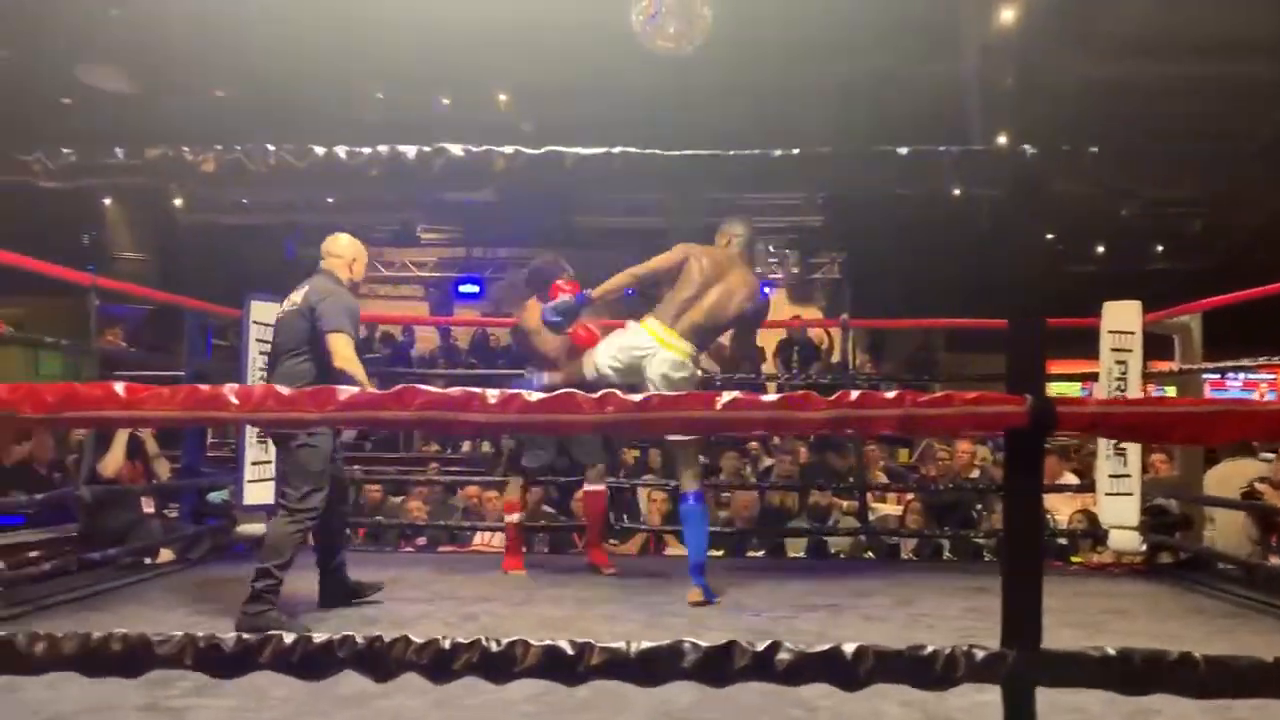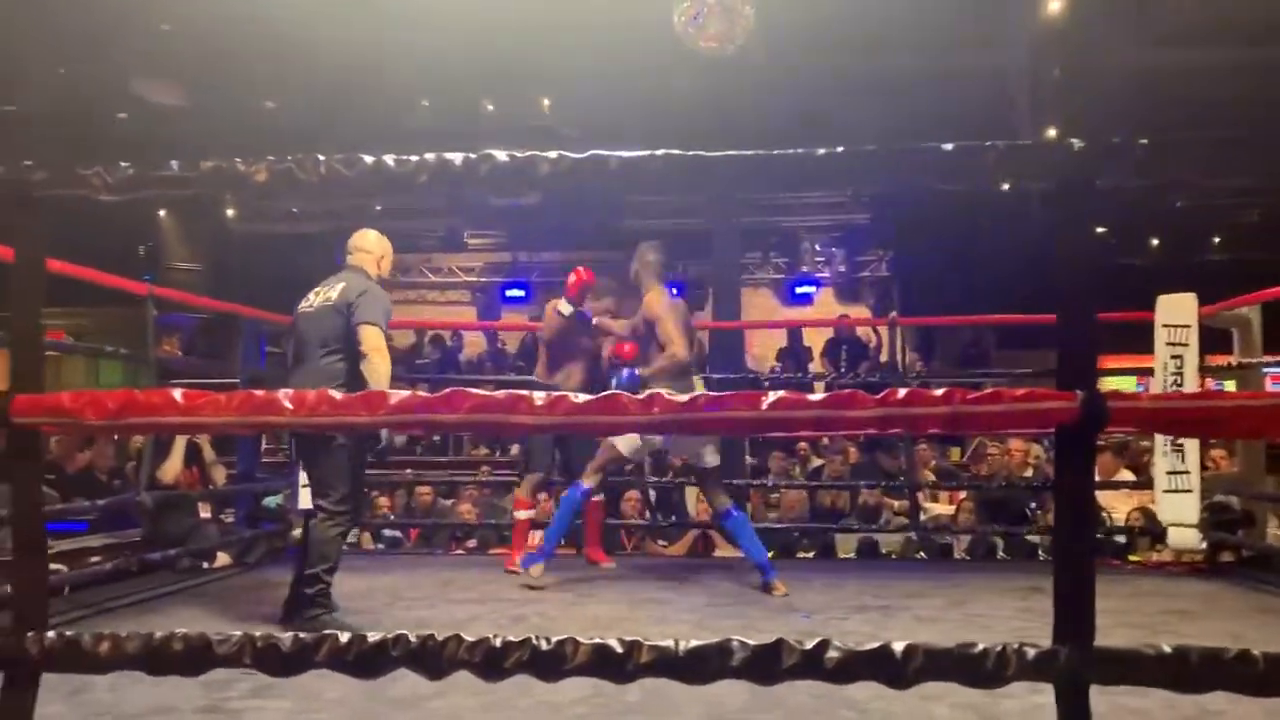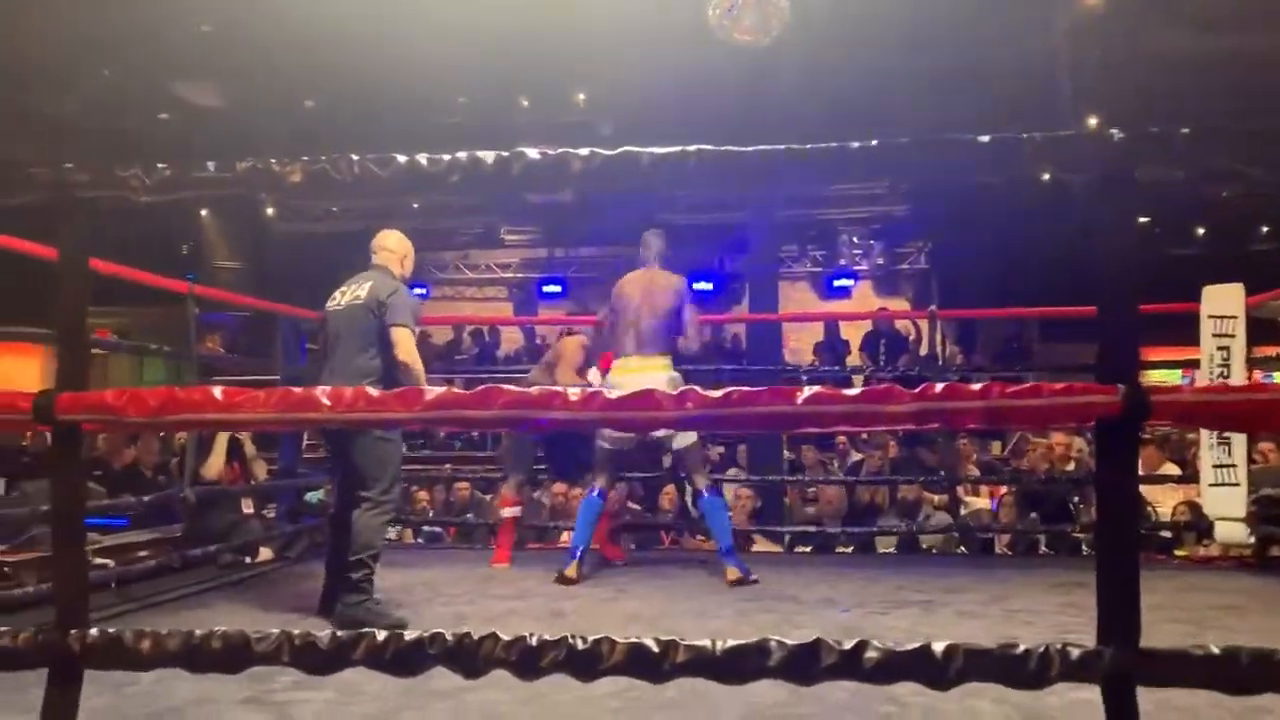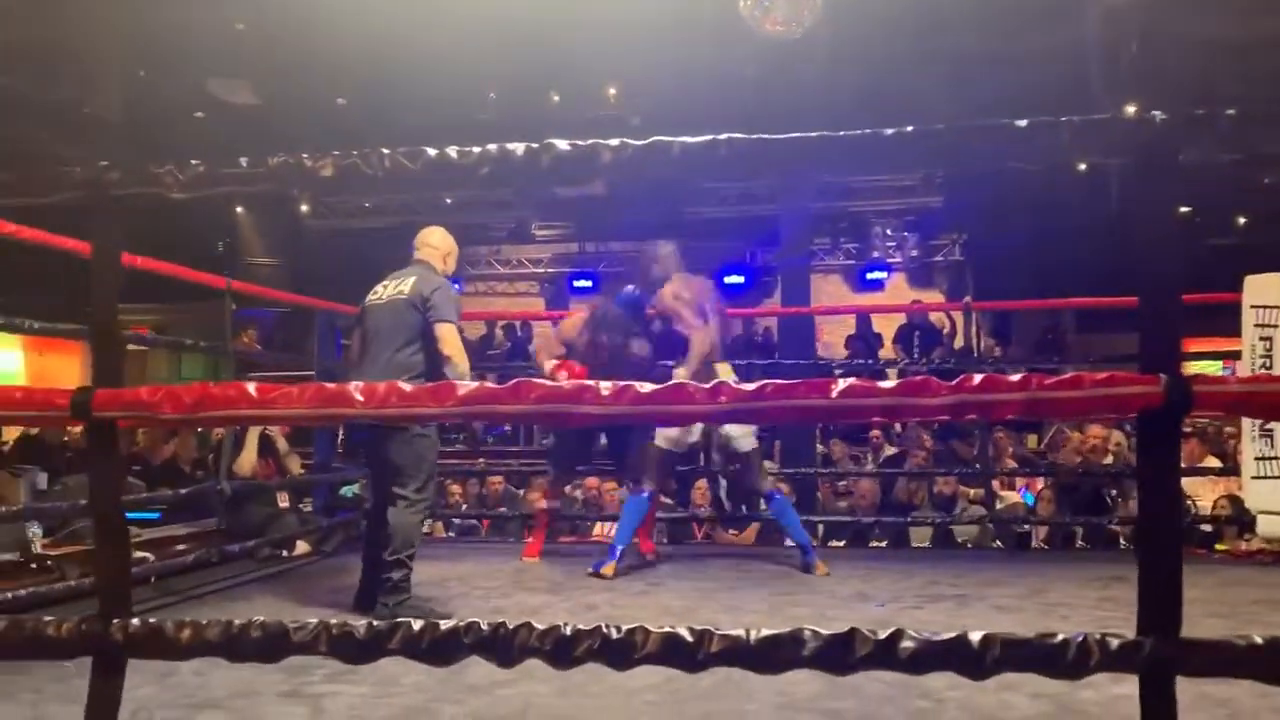
dt=0.4s
person 1, frame 1
left shoulder: (302, 294)
right shoulder: (336, 298)
right elbow: (342, 360)
left knee: (333, 497)
right knee: (300, 506)
left ankle: (336, 584)
right ankle: (260, 606)
person 1, frame 2
left shoulder: (316, 293)
right shoulder: (368, 293)
left elbow: (296, 355)
right elbow: (373, 350)
left knee: (324, 506)
right knee: (337, 510)
left ankle: (300, 600)
right ankle: (313, 610)
person 1, frame 3
left shoulder: (341, 293)
right shoulder: (395, 292)
right elbow: (404, 355)
left knee: (347, 500)
right knee: (377, 500)
left ankle: (336, 593)
right ankle: (356, 597)
person 1, frame 4
left shoulder: (380, 288)
right shoulder: (438, 288)
left elbow: (355, 351)
right elbow: (450, 351)
left knee: (385, 497)
right knee: (411, 498)
left ankle: (372, 589)
right ankle: (393, 597)
person 2, frame 1
left shoulder: (694, 253)
right shoulder: (757, 295)
left elbow: (635, 275)
right elbow: (732, 355)
left wrist: (580, 300)
left hip: (641, 337)
right hip: (676, 362)
left knee: (569, 376)
right knee: (689, 479)
right ankle: (698, 582)
person 2, frame 2
left shoulder: (653, 302)
right shoulder: (672, 303)
left elbow: (683, 356)
left wrist: (636, 375)
left knee: (591, 476)
right knee: (719, 499)
left ankle: (542, 559)
right ankle: (769, 576)
person 2, frame 3
left shoulder: (620, 286)
right shoulder: (678, 285)
left elbow: (606, 337)
right elbow: (692, 346)
left hip: (621, 381)
right hip: (662, 379)
left knee: (600, 478)
right knee: (700, 477)
left ankle: (573, 561)
right ankle: (731, 563)
person 2, frame 4
left shoulder: (667, 295)
right shoulder: (709, 287)
left elbow: (704, 340)
left wrist: (677, 384)
left hip: (692, 385)
right hip: (728, 383)
left knee: (651, 480)
right knee: (760, 480)
left ankle: (613, 558)
right ankle: (810, 557)
person 3, frame 1
left shoulder: (573, 300)
right shoulder: (531, 314)
left elbow: (592, 341)
right elbow: (557, 354)
left wrist: (590, 337)
left knee: (596, 468)
right knee: (524, 475)
left ankle: (596, 547)
right ankle: (513, 552)
person 3, frame 2
right shoulder: (558, 308)
left elbow: (609, 367)
right elbow: (547, 337)
right wrist: (569, 301)
right knee: (535, 475)
left ankle: (592, 546)
right ankle: (517, 548)
person 3, frame 3
left shoulder: (604, 360)
right shoulder: (574, 347)
right wrist: (597, 375)
right knee: (516, 476)
left ankle: (606, 543)
right ankle: (503, 548)
person 3, frame 4
left shoulder: (637, 344)
right shoulder: (574, 327)
right elbow: (543, 354)
right wrist: (560, 372)
left knee: (640, 473)
right knee: (559, 470)
left ankle: (645, 540)
right ankle: (538, 538)
